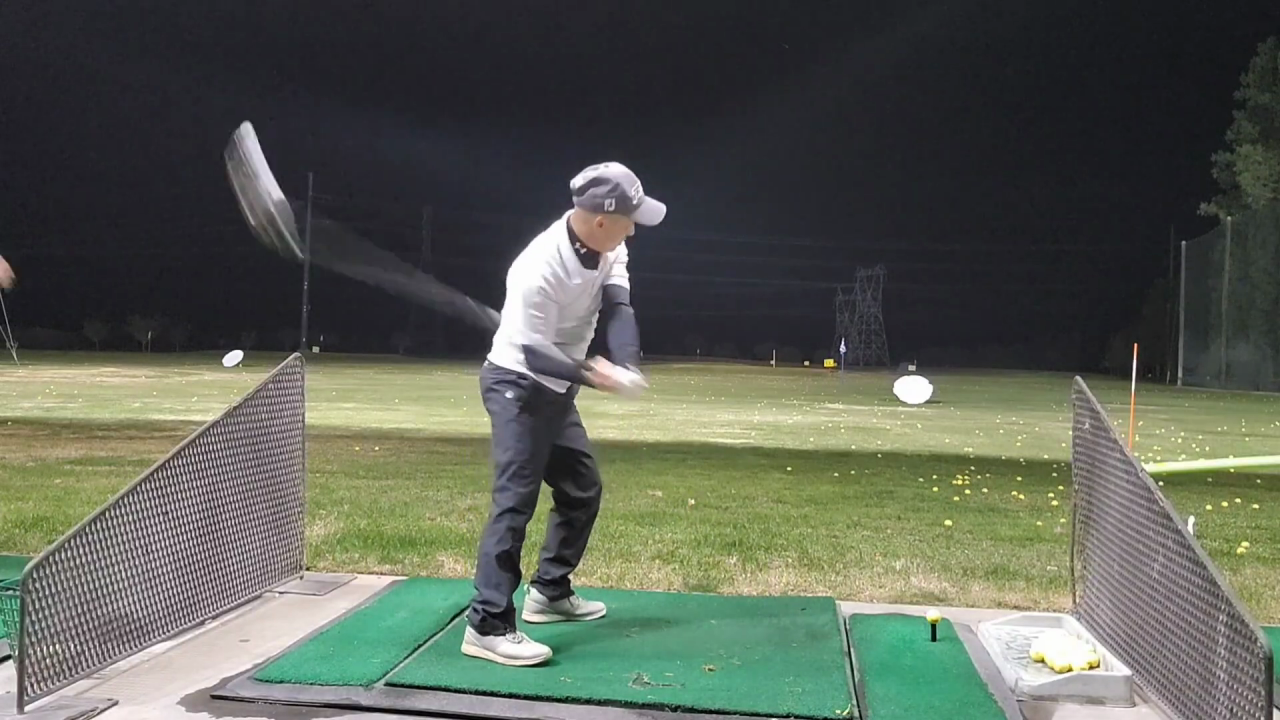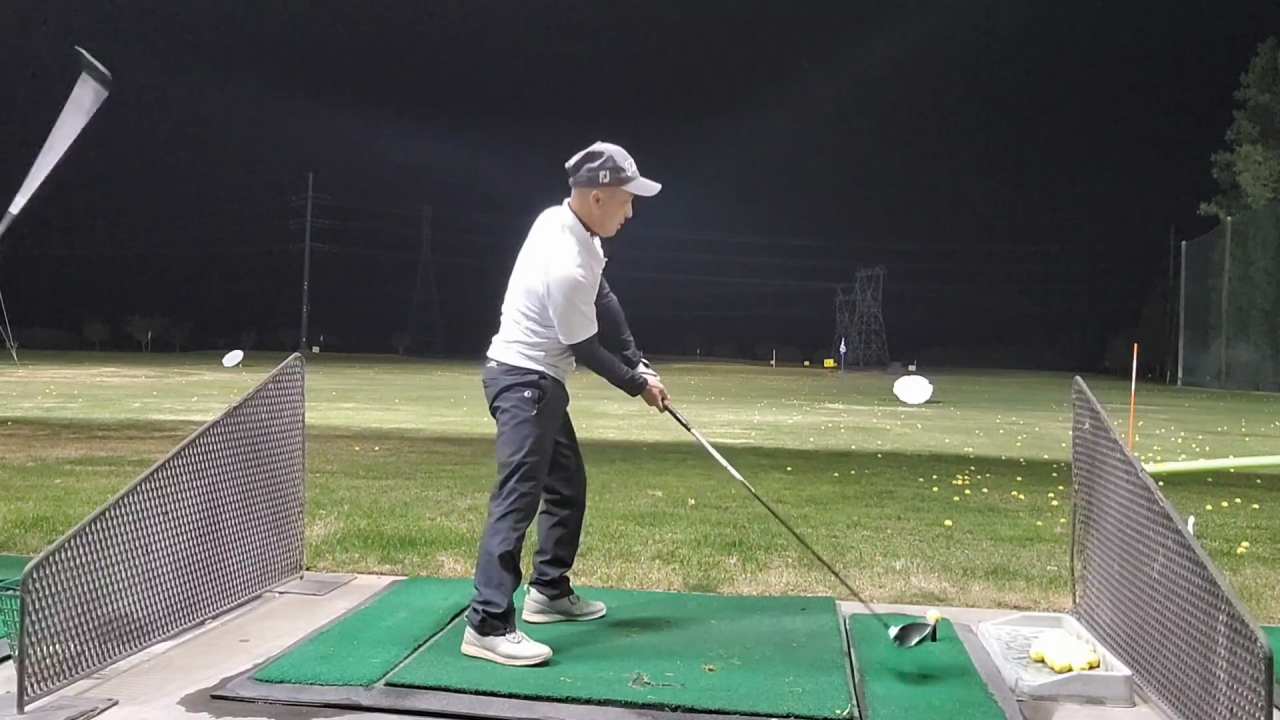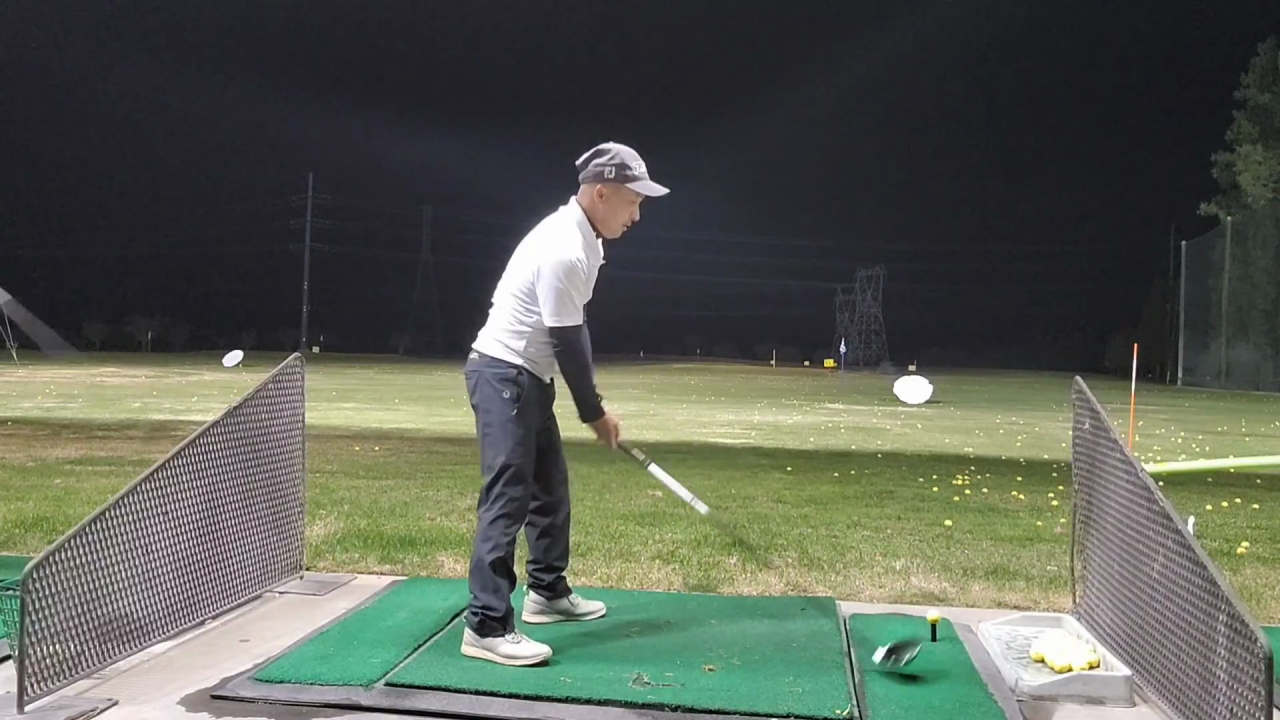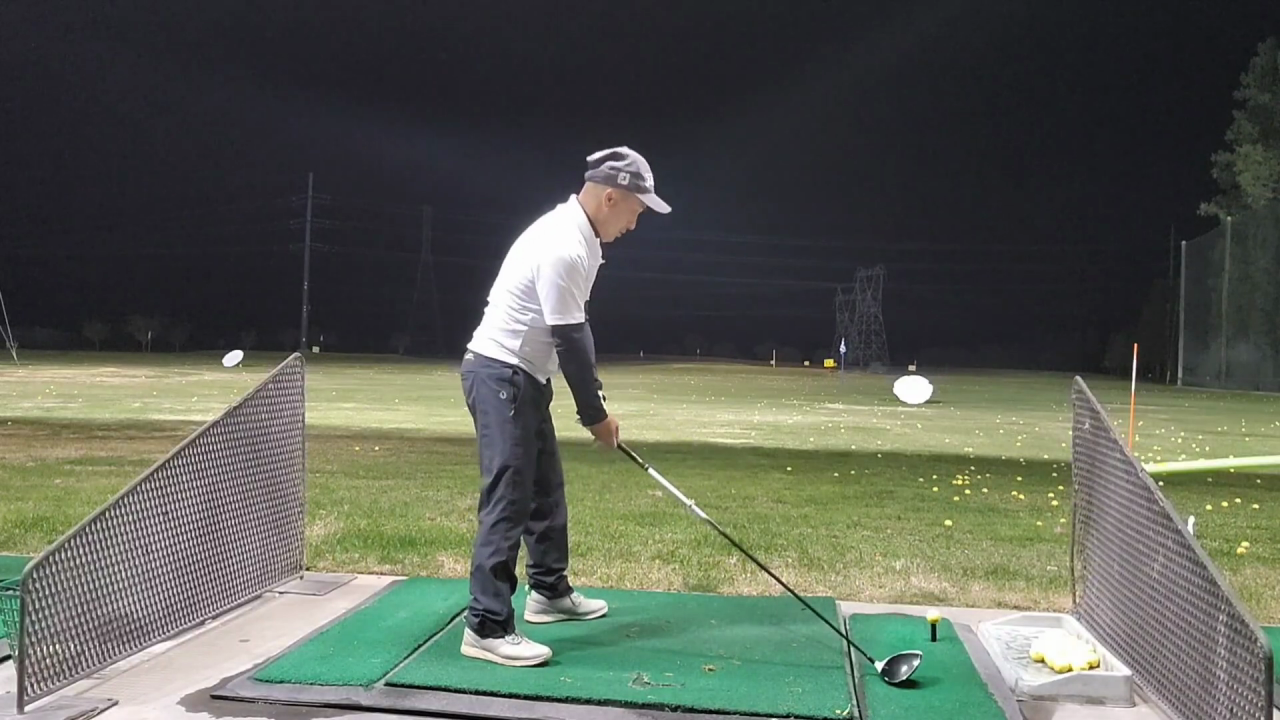
dt=0.4s
person 1, frame 1
left shoulder: (610, 250)
right shoulder: (537, 268)
left elbow: (619, 311)
right elbow: (534, 352)
left wrist: (622, 367)
right wrist: (589, 373)
left hip: (556, 388)
right hip: (516, 384)
left knee: (582, 488)
right knee: (516, 497)
left ankle: (550, 591)
right ankle: (488, 624)
person 1, frame 2
left shoulder: (563, 223)
right shoulder: (565, 267)
left elbow: (603, 298)
right elbow: (585, 350)
left wrist: (638, 362)
right wrist: (637, 385)
left hip: (538, 379)
right hip: (524, 380)
left knee: (568, 486)
right knee: (518, 496)
left ankle: (549, 591)
right ankle: (487, 624)
person 1, frame 3
left shoulder: (576, 234)
right shoulder: (565, 251)
left elbow: (570, 332)
right elbow: (566, 342)
left wrist: (592, 400)
right wrist: (593, 411)
left hip: (526, 375)
right hip: (504, 373)
left knee: (550, 486)
right knee: (508, 495)
left ankle: (547, 591)
right ankle: (486, 625)
person 1, frame 4
left shoulder: (575, 234)
right shoulder: (564, 248)
left elbow: (573, 332)
right elbow: (568, 340)
left wrist: (594, 398)
right wrist: (594, 413)
left hip: (523, 376)
right hip: (501, 374)
left knee: (546, 486)
right knee: (509, 495)
left ankle: (549, 591)
right ankle: (486, 626)
